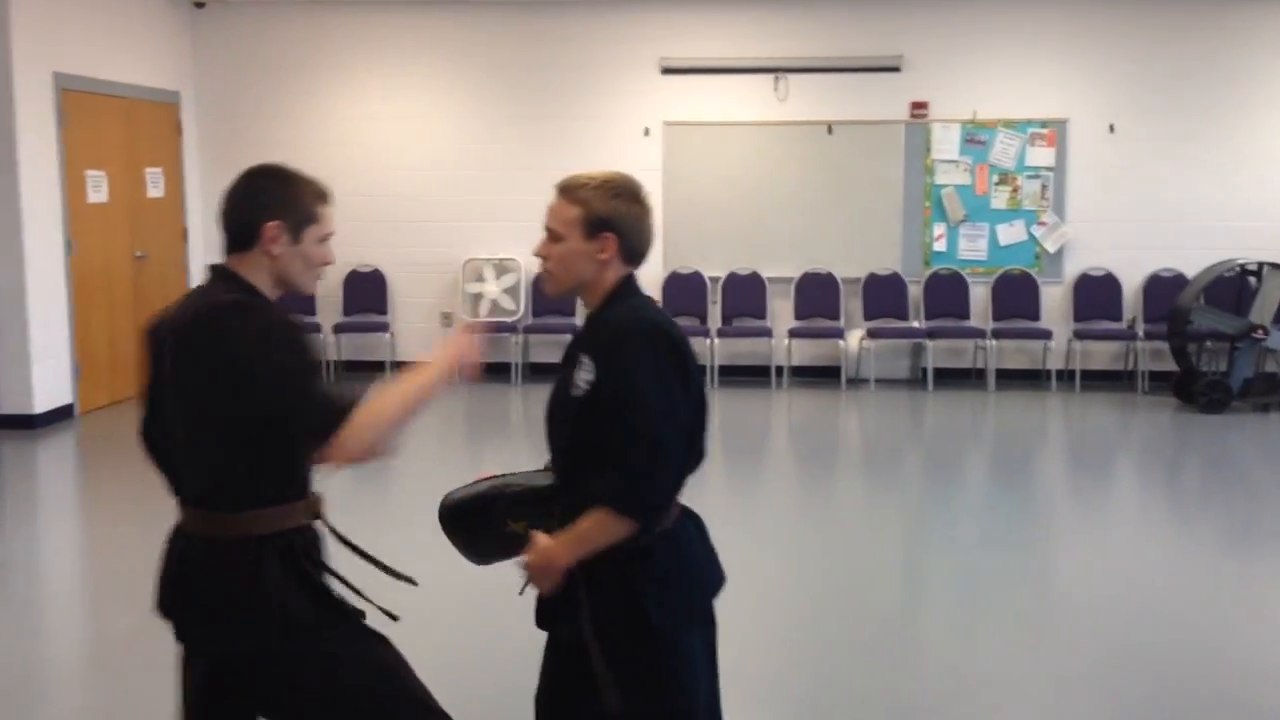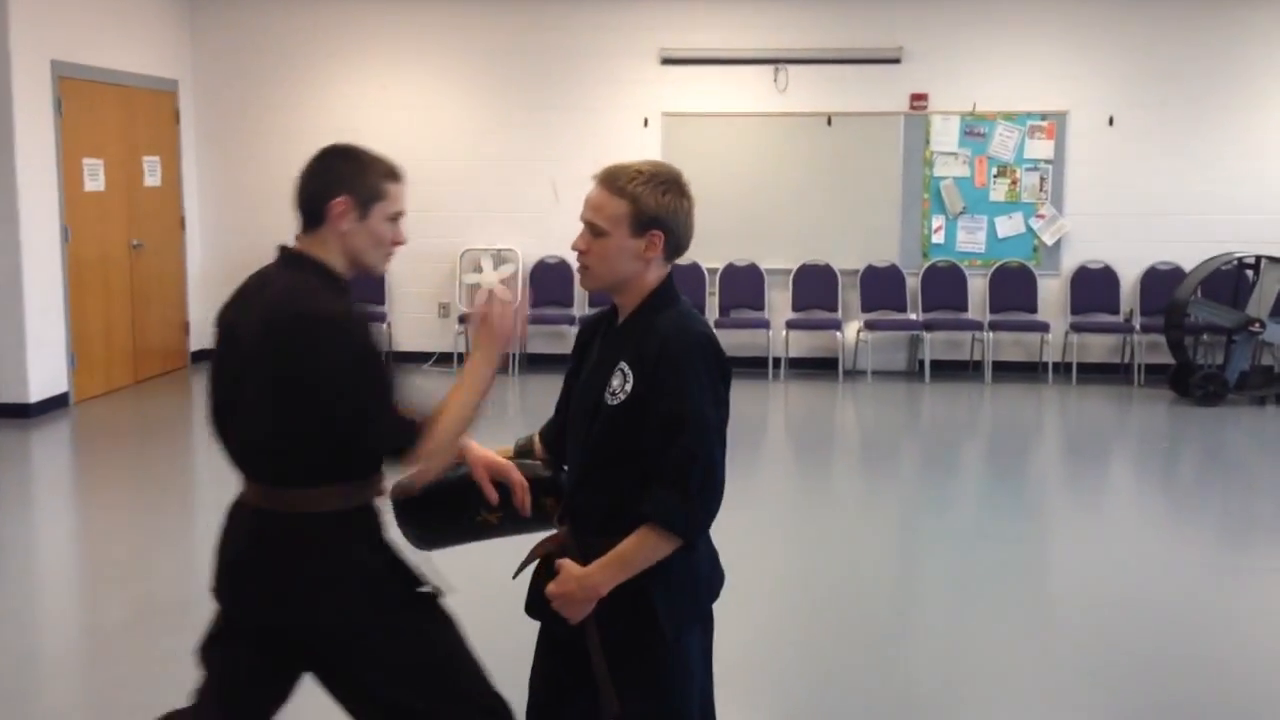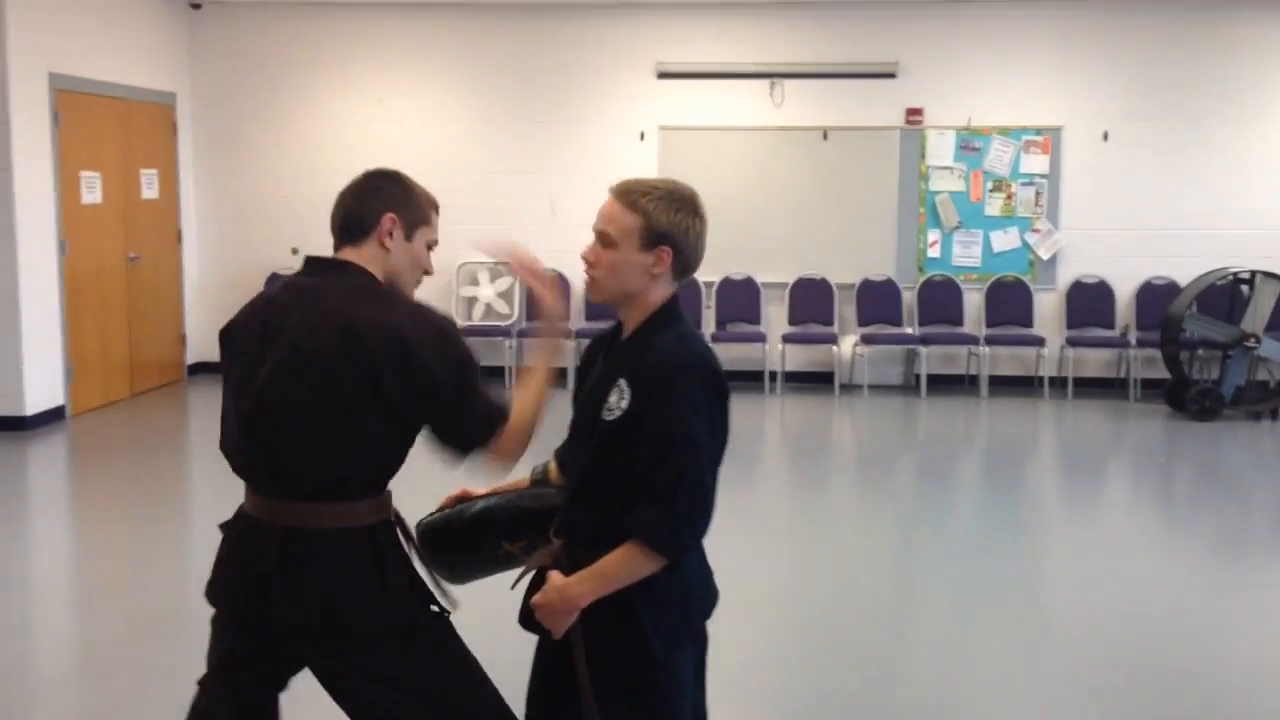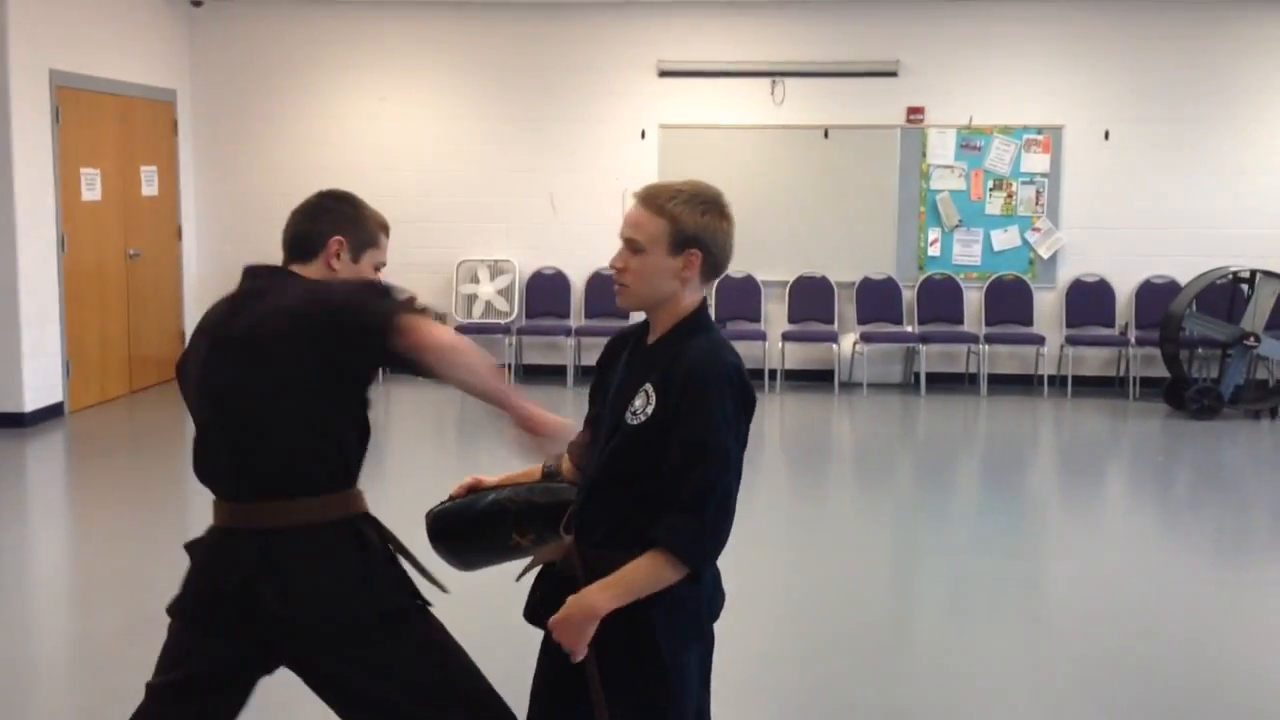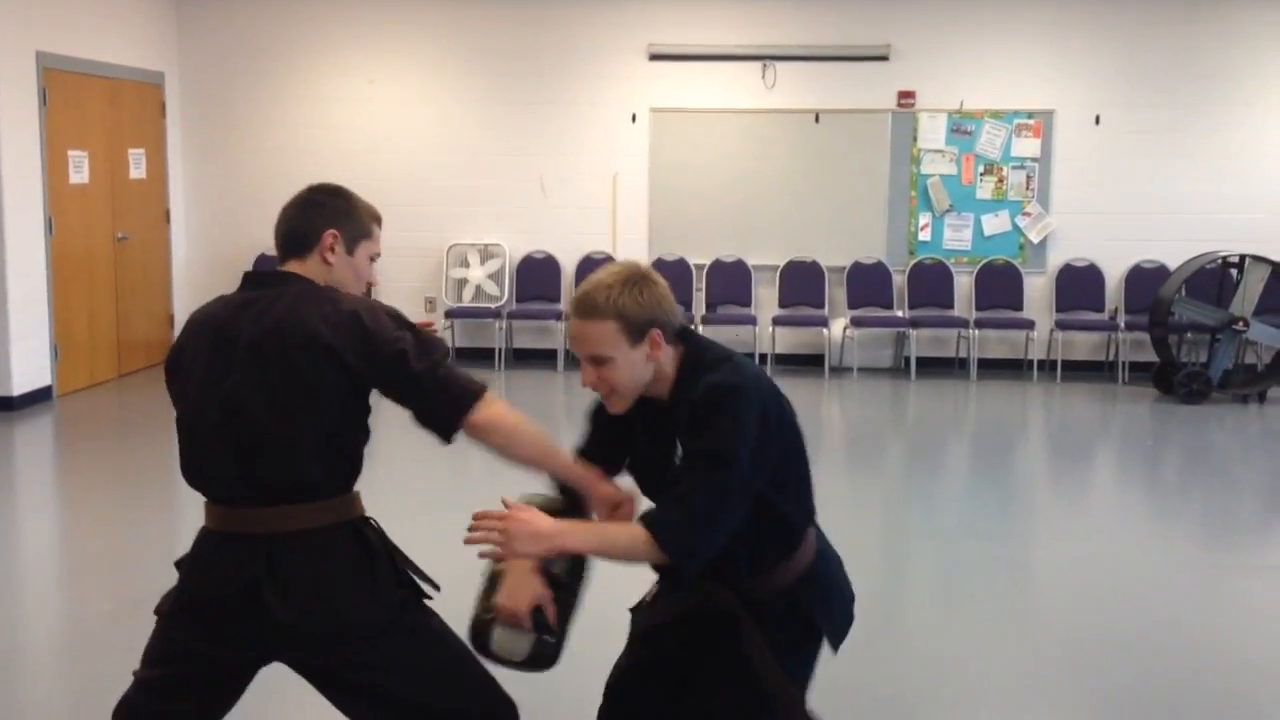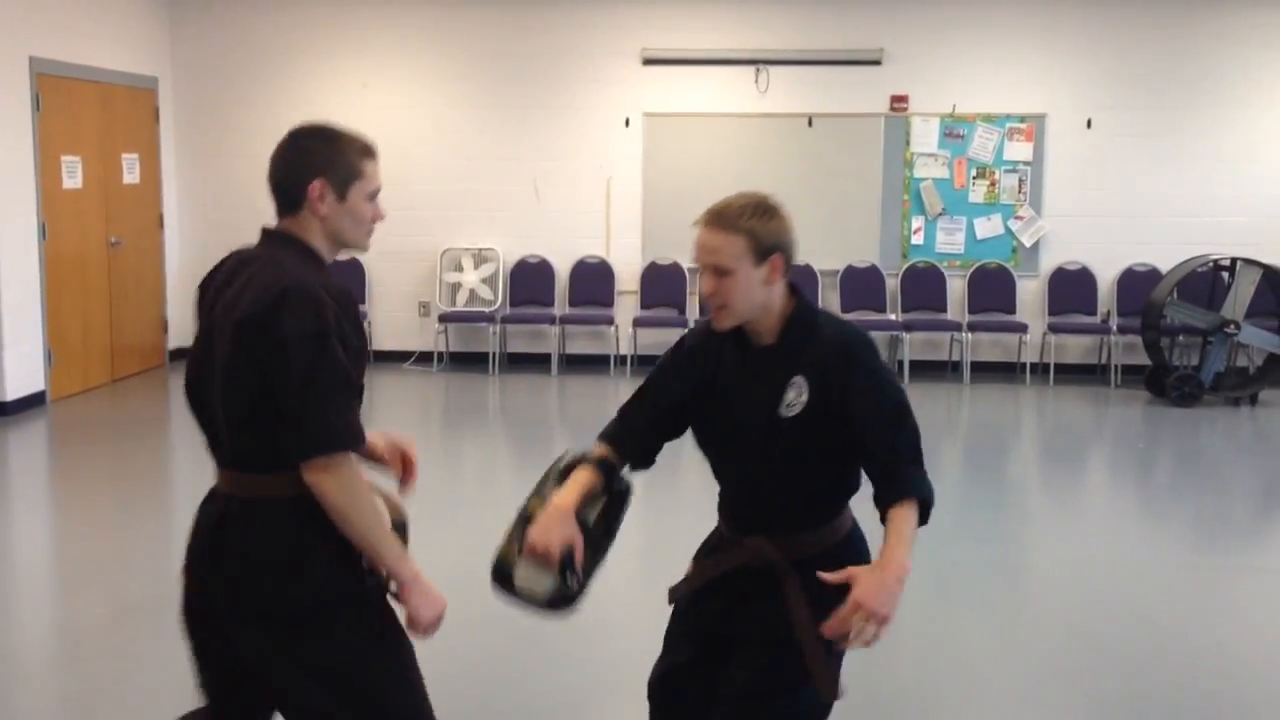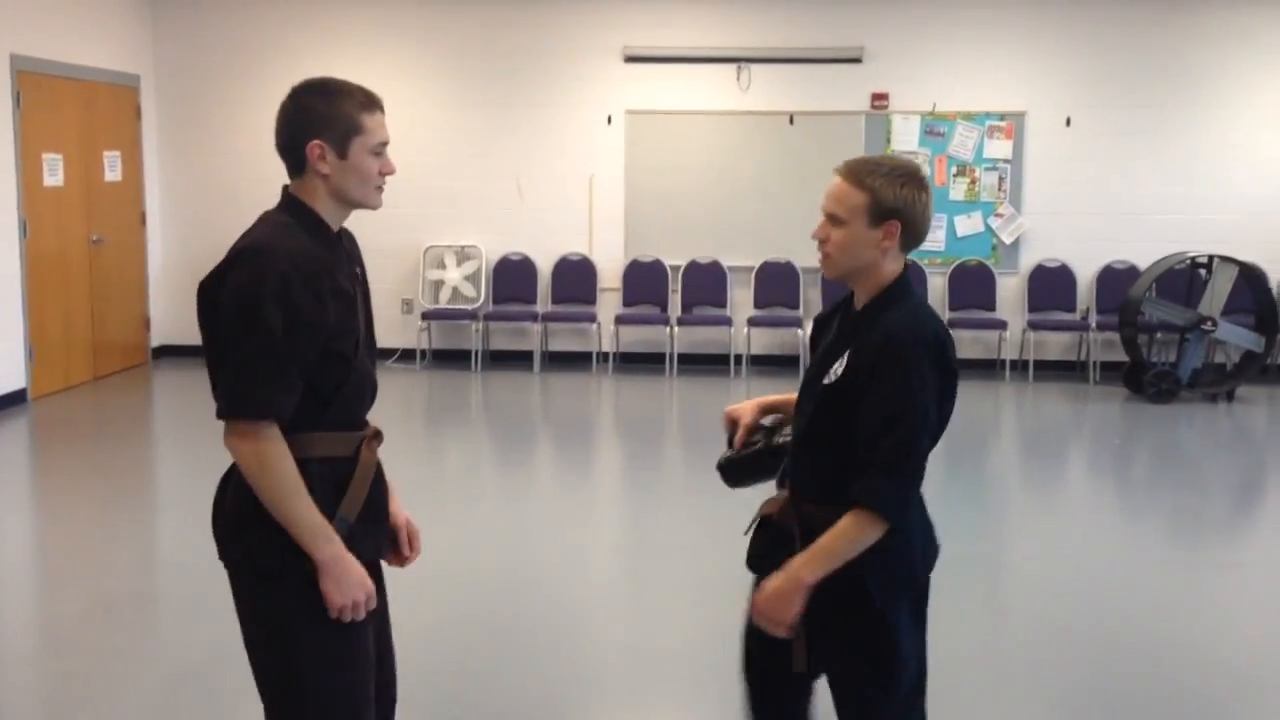
dt=0.5s
person 1, frame 1
left shoulder: (189, 321)
right shoulder: (247, 325)
right elbow: (343, 442)
right wrist: (438, 369)
left hip: (202, 572)
right hip: (260, 579)
person 1, frame 2
left shoulder: (261, 297)
right shoulder: (322, 322)
right elbow: (412, 460)
left wrist: (467, 450)
right wrist: (484, 358)
left hip: (259, 543)
right hip: (327, 557)
person 1, frame 3
left shoulder: (259, 313)
right shoulder: (401, 329)
right elbow: (503, 445)
right wrist: (551, 338)
left hip: (256, 557)
right hip: (344, 573)
person 1, frame 4
left shoulder: (216, 325)
right shoulder: (328, 307)
right elbow: (435, 344)
right wrist: (522, 410)
left hip: (229, 566)
right hip: (326, 571)
person 1, frame 5
left shoulder: (202, 328)
right shoulder: (350, 324)
right elbow: (478, 412)
right wrist: (588, 480)
left hip: (224, 568)
right hip: (328, 574)
person 1, frame 6
left shoulder: (235, 276)
right shoulder: (311, 299)
right elbow: (324, 468)
left wrist: (363, 443)
right wrist: (406, 577)
left hip: (229, 542)
right hip: (294, 554)
person 1, frame 7
left shoulder: (330, 246)
right shoulder: (270, 265)
right elbow: (252, 433)
left wrist: (379, 501)
right wrist: (329, 555)
left hip: (330, 502)
right hip: (292, 522)
person 2, frame 1
left shoulder: (638, 336)
right shoulder: (606, 331)
left elbow: (645, 482)
left wrist: (561, 552)
left hip: (649, 581)
right hip: (604, 579)
person 2, frame 2
left shoulder: (682, 345)
right shoulder: (600, 330)
left elbow: (689, 501)
left wrist: (598, 576)
left hip: (654, 590)
right hip: (587, 566)
person 2, frame 3
left shoulder: (681, 366)
right shoulder: (609, 348)
left elbow: (675, 523)
left wrist: (579, 591)
right wrist: (498, 494)
left hip: (644, 606)
right hip: (582, 592)
person 2, frame 4
left shoulder: (710, 374)
right shoulder: (627, 348)
left elbow: (696, 534)
left wrist: (598, 601)
right wrist: (508, 482)
left hip: (651, 607)
right hip: (590, 589)
person 2, frame 5
left shoulder: (731, 399)
right shoulder: (627, 392)
left elbow: (684, 533)
left wrist: (558, 537)
right wrist: (523, 565)
left hip: (778, 603)
right hip: (699, 587)
person 2, frame 6
left shoulder: (841, 353)
right shoulder: (703, 350)
left elbow: (902, 475)
right elbow: (629, 437)
left wrist: (892, 567)
right wrist: (563, 501)
left hip: (812, 574)
right hip: (733, 558)
person 2, frame 7
left shoulder: (907, 339)
right shoulder: (846, 314)
left elbow: (886, 494)
left wrist: (799, 574)
right wrist: (768, 405)
left hip: (867, 558)
right hip: (804, 531)
